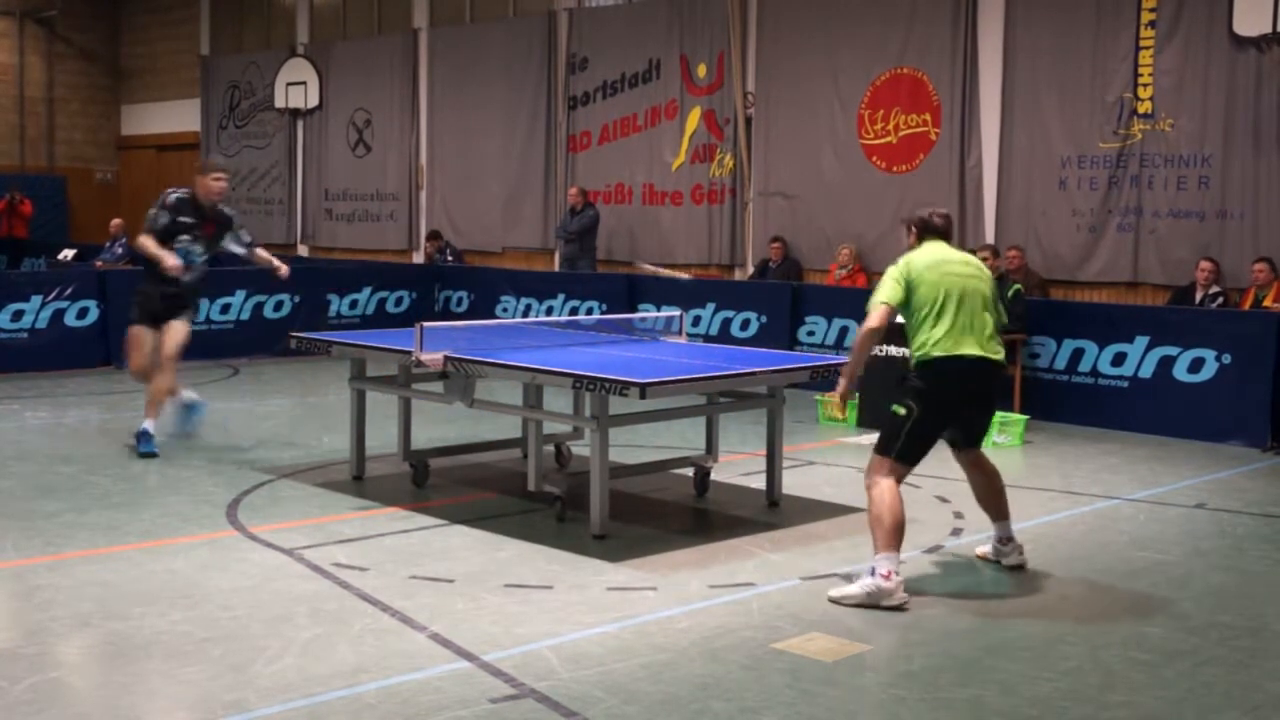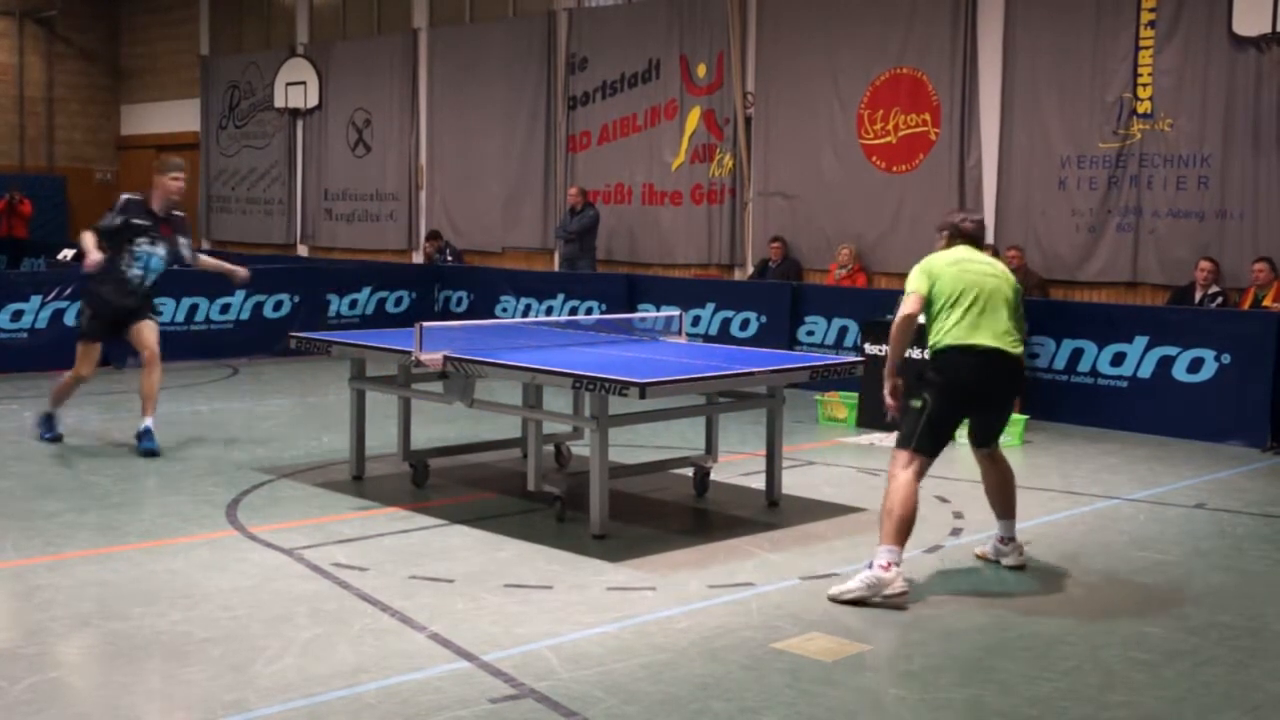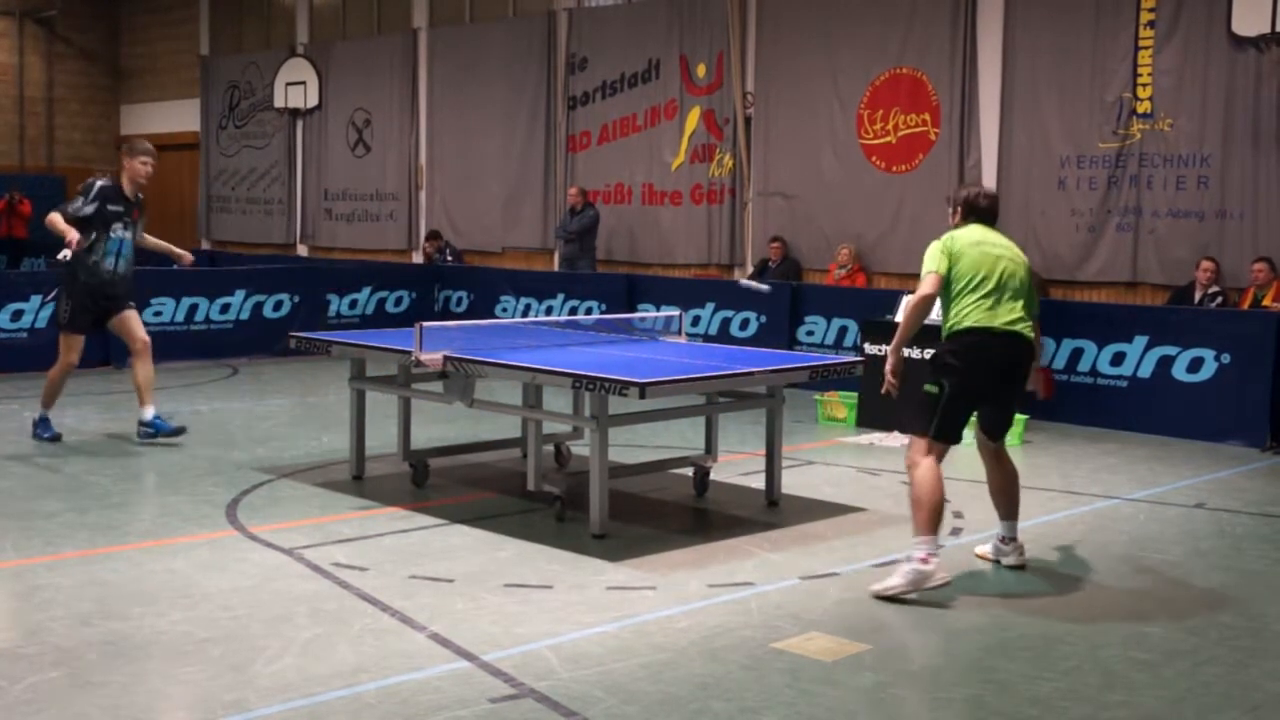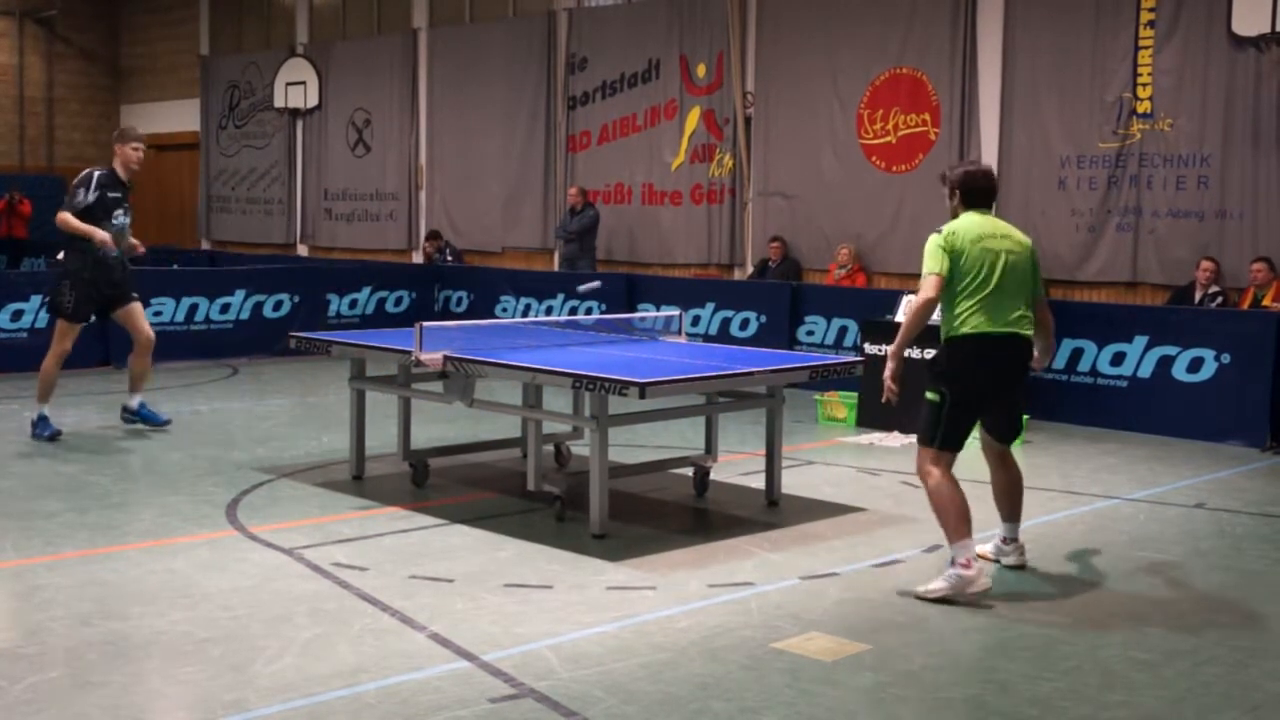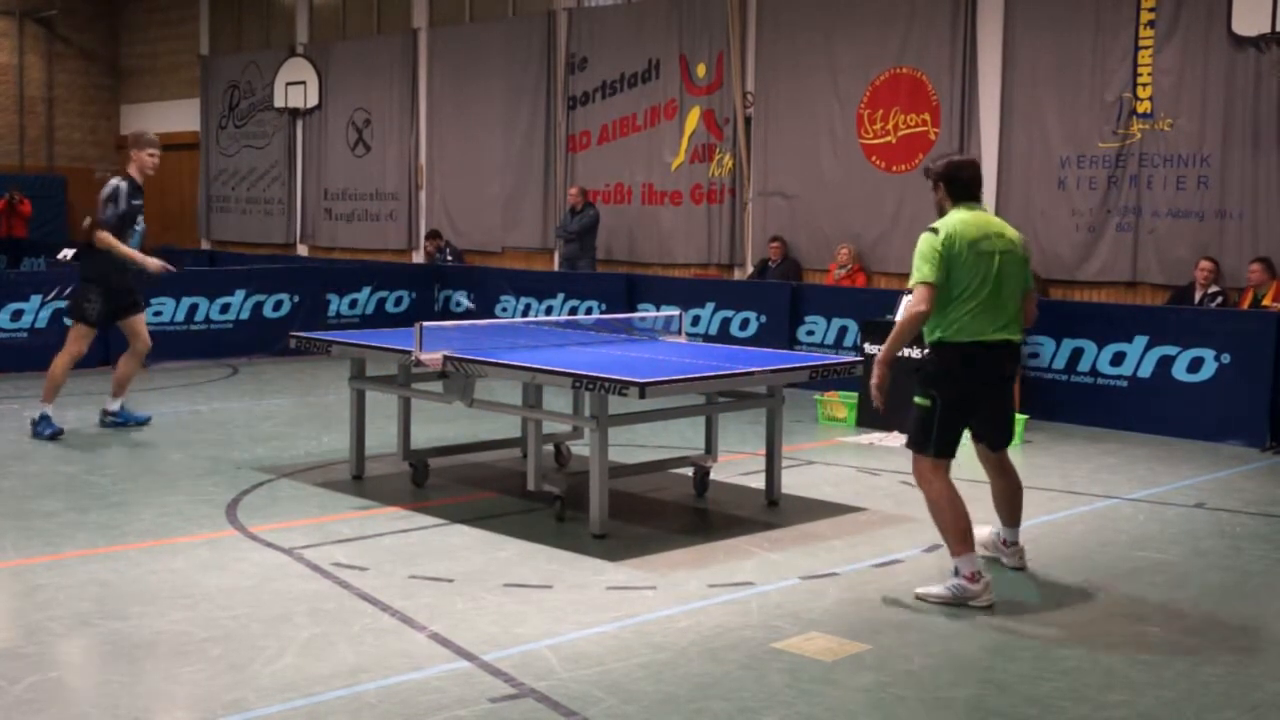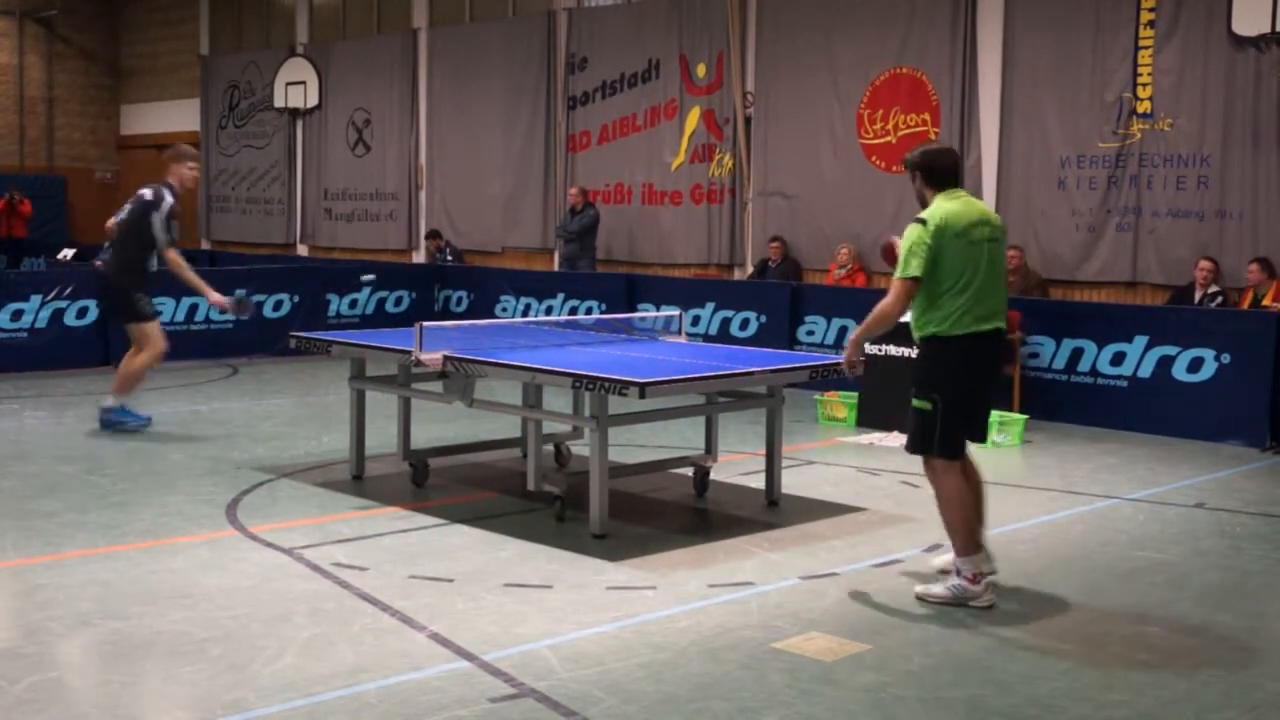
dt=0.2s
person 1, frame 1
left shoulder: (907, 265)
right shoulder: (979, 268)
left elbow: (875, 326)
left wrist: (847, 376)
left hip: (939, 372)
right hip: (987, 373)
left knee: (882, 472)
right knee: (969, 454)
left ankle: (885, 576)
right ankle: (1007, 544)
person 1, frame 2
left shoulder: (932, 264)
right shoulder: (1004, 273)
left elbow: (908, 314)
left wrist: (890, 373)
left hip: (954, 363)
right hip: (1005, 367)
left knee: (905, 466)
right knee: (987, 448)
left ankle: (884, 568)
right ankle: (1008, 543)
person 1, frame 3
left shoulder: (948, 243)
right shoulder: (1016, 254)
left elbow: (926, 294)
right elbow: (1032, 322)
left wrist: (894, 351)
right wrist: (1034, 371)
left hip: (967, 348)
right hip: (1014, 351)
left knee: (922, 453)
right knee: (992, 445)
left ankle: (923, 560)
right ankle: (1008, 542)
person 1, frame 4
left shoulder: (947, 235)
right shoulder: (1022, 241)
left elbow: (928, 297)
right elbow: (1044, 319)
left wrist: (894, 353)
right wrist: (1043, 350)
left hip: (967, 351)
right hip: (1014, 353)
left knee: (932, 463)
right knee: (997, 449)
left ankle: (966, 566)
right ankle: (1009, 544)
person 1, frame 5
left shoulder: (940, 234)
right shoulder: (1010, 236)
left elbow: (920, 309)
right elbow: (1028, 313)
left wrist: (883, 361)
left hip: (954, 358)
right hip: (1002, 357)
left knee: (929, 468)
right knee: (995, 455)
left ankle: (971, 577)
right ankle: (1009, 544)
person 1, frame 6
left shoulder: (928, 224)
right shoulder: (989, 218)
left elbow: (897, 303)
left wrist: (857, 338)
left hip: (948, 350)
right hip: (987, 345)
left knee: (942, 465)
right knee: (954, 455)
left ankle: (973, 578)
right ankle: (973, 553)
person 2, frame 1
left shoulder: (225, 219)
right shoulder: (173, 201)
left elbow: (249, 250)
right elbow: (142, 240)
left wrist: (276, 264)
right wrist: (164, 255)
left hip: (183, 297)
right hip: (152, 291)
left knee: (168, 355)
right knee: (139, 366)
left ankle: (147, 429)
right ankle: (187, 399)
person 2, frame 2
left shoulder: (177, 222)
right shoulder: (128, 205)
left elbow: (189, 258)
right elbow: (91, 234)
left wrist: (228, 269)
right wrist: (92, 252)
left hip: (138, 303)
right hip: (103, 298)
left knee: (151, 353)
right knee: (83, 372)
left ankle: (147, 428)
right ankle: (49, 415)
person 2, frame 3
left shoulder: (138, 203)
right shoulder: (98, 189)
right elbow: (54, 217)
left wrist: (174, 251)
right wrist: (69, 232)
left hip: (115, 289)
right hip: (81, 287)
left knee: (142, 344)
right knee: (69, 361)
left ankle: (148, 419)
right ankle: (42, 419)
person 2, frame 4
left shoulder: (124, 186)
right shoulder: (95, 178)
right elbow: (62, 217)
left wrist: (130, 241)
right wrist: (93, 233)
left hip: (114, 277)
right hip: (82, 275)
left knee: (146, 338)
right knee: (61, 347)
left ankle: (134, 405)
right ankle: (41, 417)
person 2, frame 5
left shoulder: (134, 191)
right shoulder: (118, 188)
left elbow: (89, 223)
right elbow: (99, 234)
right wrist: (141, 259)
left hip: (120, 281)
right hip: (99, 280)
left knee: (141, 345)
right knee: (75, 350)
left ankle: (113, 409)
right ankle: (42, 416)
person 2, frame 6
left shoulder: (147, 193)
right shoulder: (164, 200)
left elbow: (112, 225)
right elbow: (169, 254)
right wrist: (206, 292)
left hip: (117, 279)
right hip: (122, 280)
left knee: (141, 346)
right knee: (157, 347)
left ankle: (114, 407)
right ankle: (114, 407)
